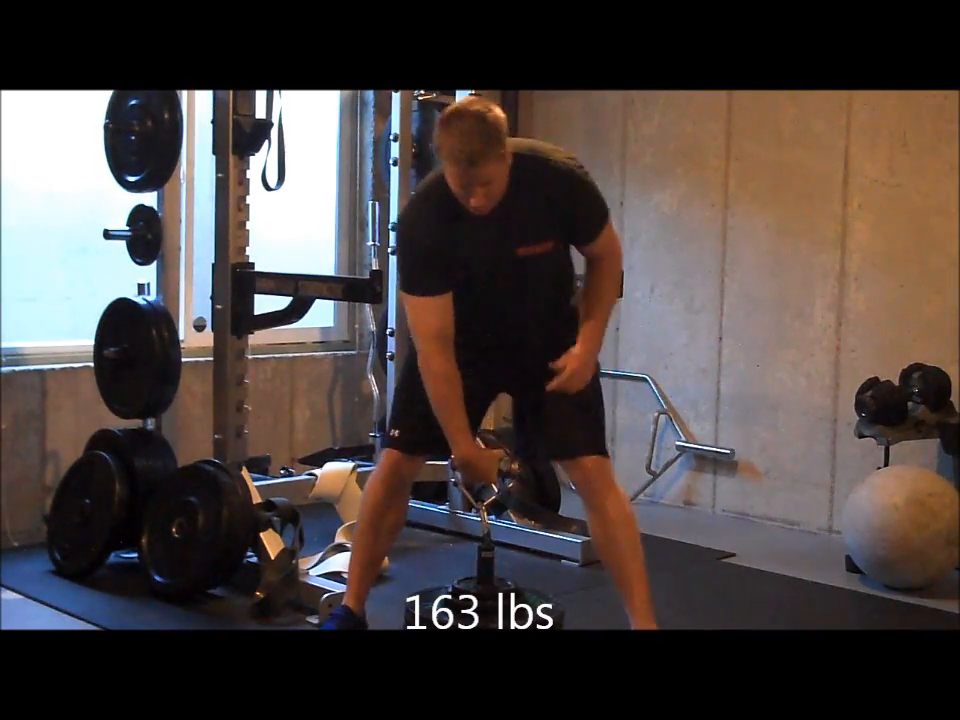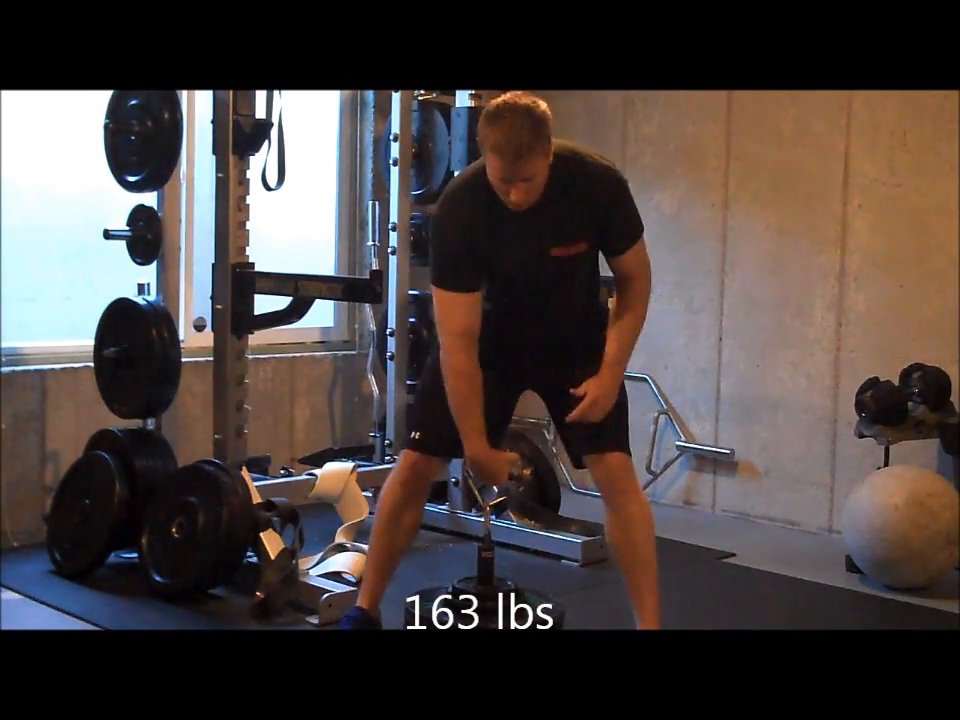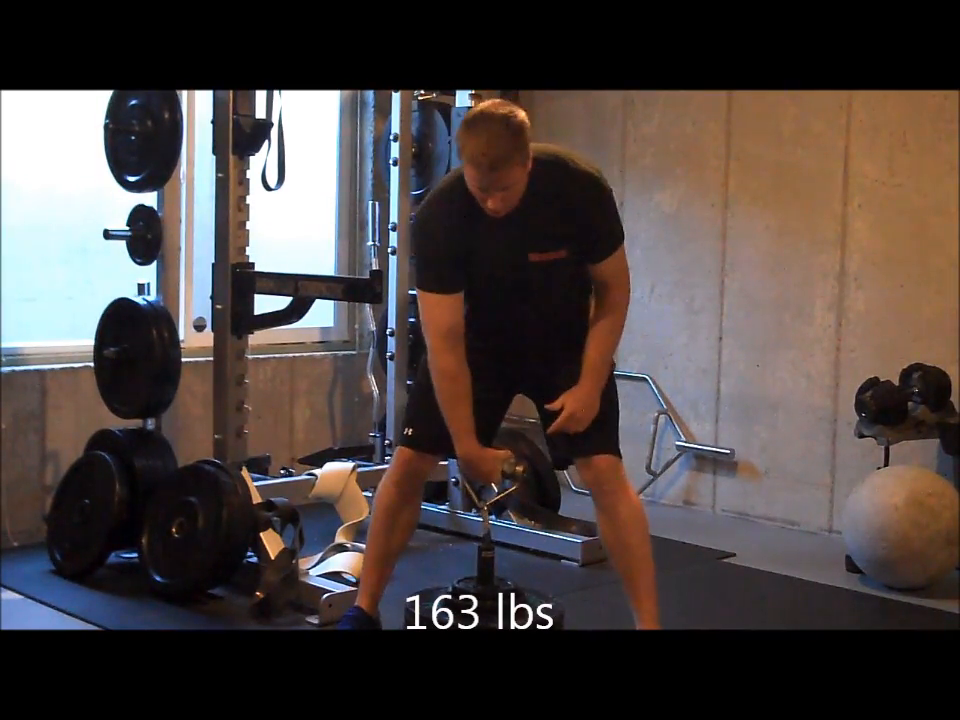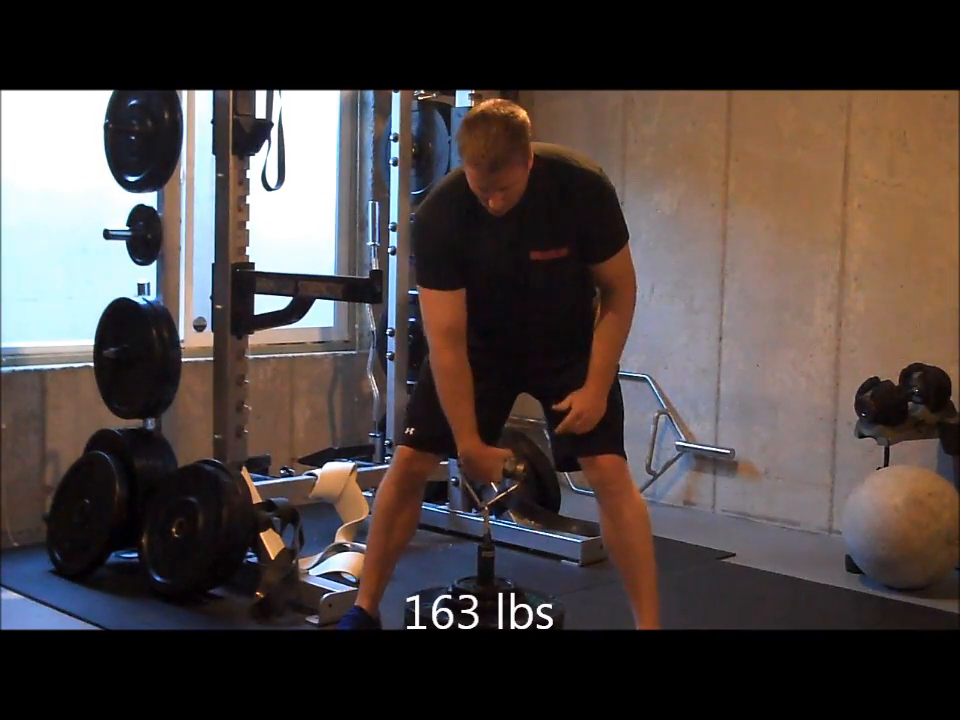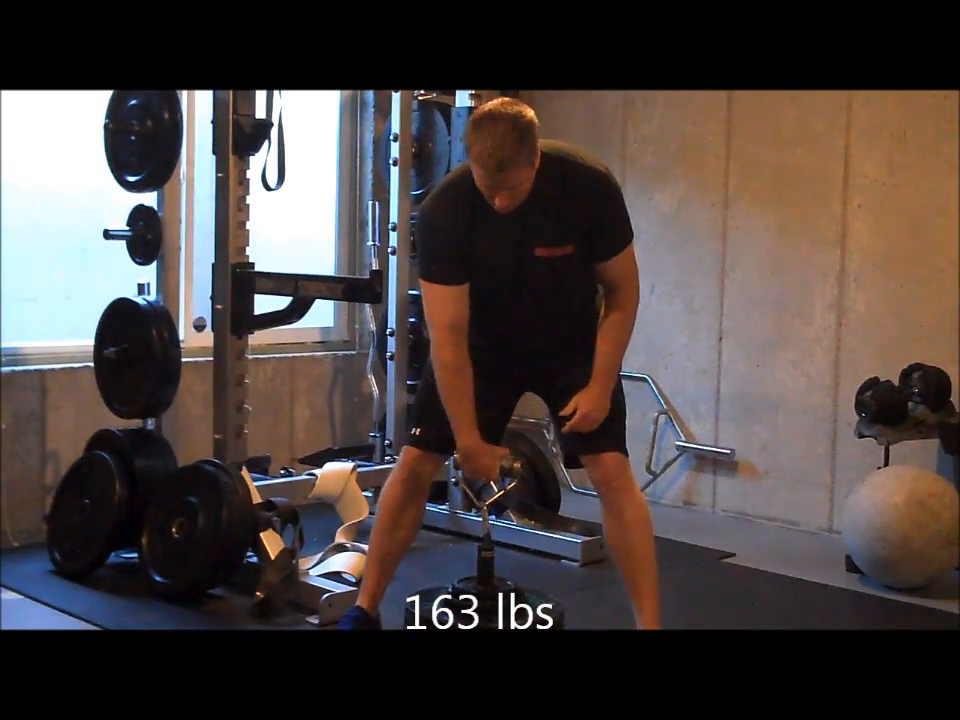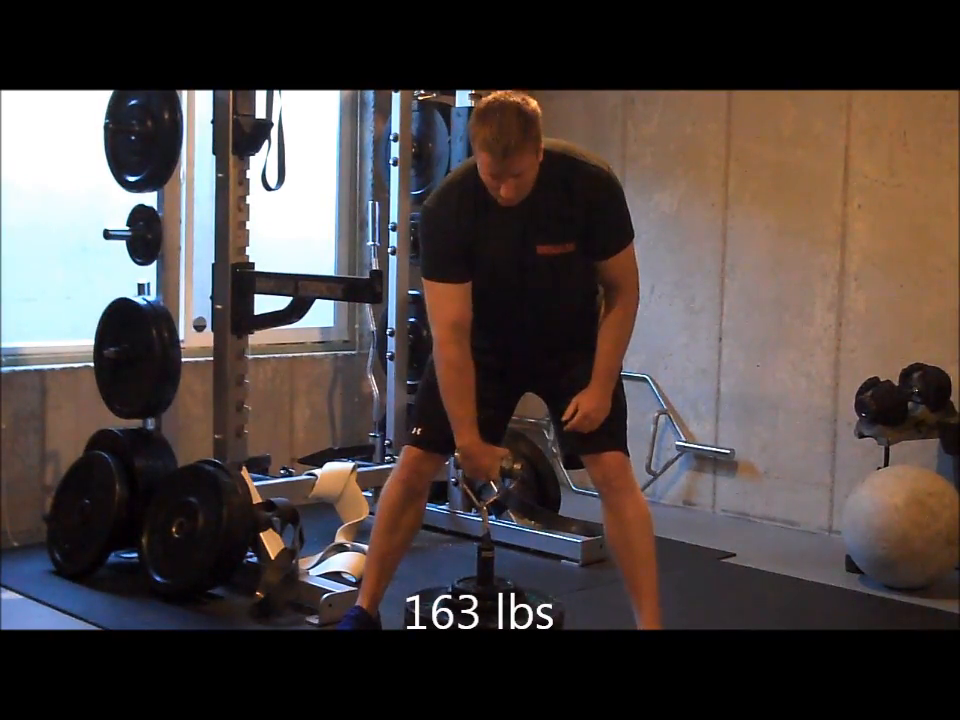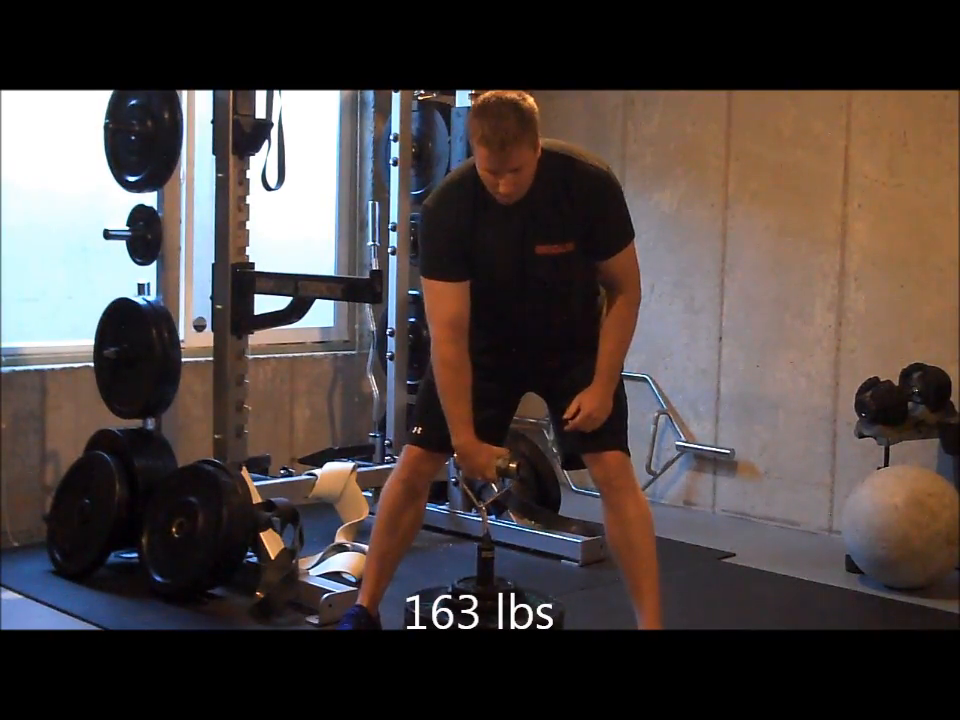
dt=0.3s
person 1, frame 1
left shoulder: (560, 181)
right shoulder: (422, 218)
left elbow: (603, 261)
right elbow: (433, 345)
left wrist: (586, 347)
right wrist: (463, 445)
left hip: (549, 342)
right hip: (462, 341)
left knee: (592, 473)
right knee: (394, 465)
left ankle: (645, 624)
right ankle: (350, 610)
person 1, frame 2
left shoulder: (597, 184)
right shoulder: (458, 210)
left elbow: (635, 278)
right elbow: (459, 341)
left wrist: (611, 371)
right wrist: (477, 448)
left hip: (575, 340)
right hip: (489, 338)
left knee: (615, 471)
right knee: (415, 465)
left ankle: (650, 625)
right ankle: (365, 610)
person 1, frame 3
left shoulder: (580, 188)
right shoulder: (438, 217)
left elbow: (613, 289)
right elbow: (445, 343)
left wrist: (590, 383)
right wrist: (467, 445)
left hip: (565, 343)
right hip: (479, 342)
left knee: (603, 472)
right knee: (408, 463)
left ankle: (648, 623)
right ankle: (363, 610)
person 1, frame 4
left shoulder: (583, 188)
right shoulder: (438, 216)
left elbow: (619, 290)
right elbow: (446, 340)
left wrist: (597, 386)
right wrist: (469, 444)
left hip: (568, 344)
right hip: (480, 343)
left knee: (608, 472)
right knee: (408, 463)
left ankle: (649, 624)
right ankle: (363, 610)
person 1, frame 5
left shoulder: (589, 186)
right shoulder: (443, 212)
left elbow: (622, 291)
right elbow: (448, 336)
left wrist: (600, 385)
right wrist: (468, 440)
left hip: (572, 344)
right hip: (482, 344)
left knee: (611, 471)
right knee: (414, 464)
left ankle: (649, 623)
right ankle: (364, 610)
person 1, frame 6
left shoulder: (591, 186)
right shoulder: (447, 209)
left elbow: (622, 290)
right elbow: (451, 334)
left wrist: (601, 386)
right wrist: (469, 441)
left hip: (572, 345)
right hip: (484, 345)
left knee: (613, 472)
right knee: (414, 466)
left ankle: (650, 623)
right ankle: (364, 610)
person 1, frame 7
left shoulder: (589, 184)
right shoulder: (446, 210)
left elbow: (624, 289)
right elbow: (448, 333)
left wrist: (602, 386)
right wrist: (463, 438)
left hip: (573, 345)
right hip: (485, 344)
left knee: (613, 470)
right knee: (415, 464)
left ankle: (651, 623)
right ankle: (364, 609)
